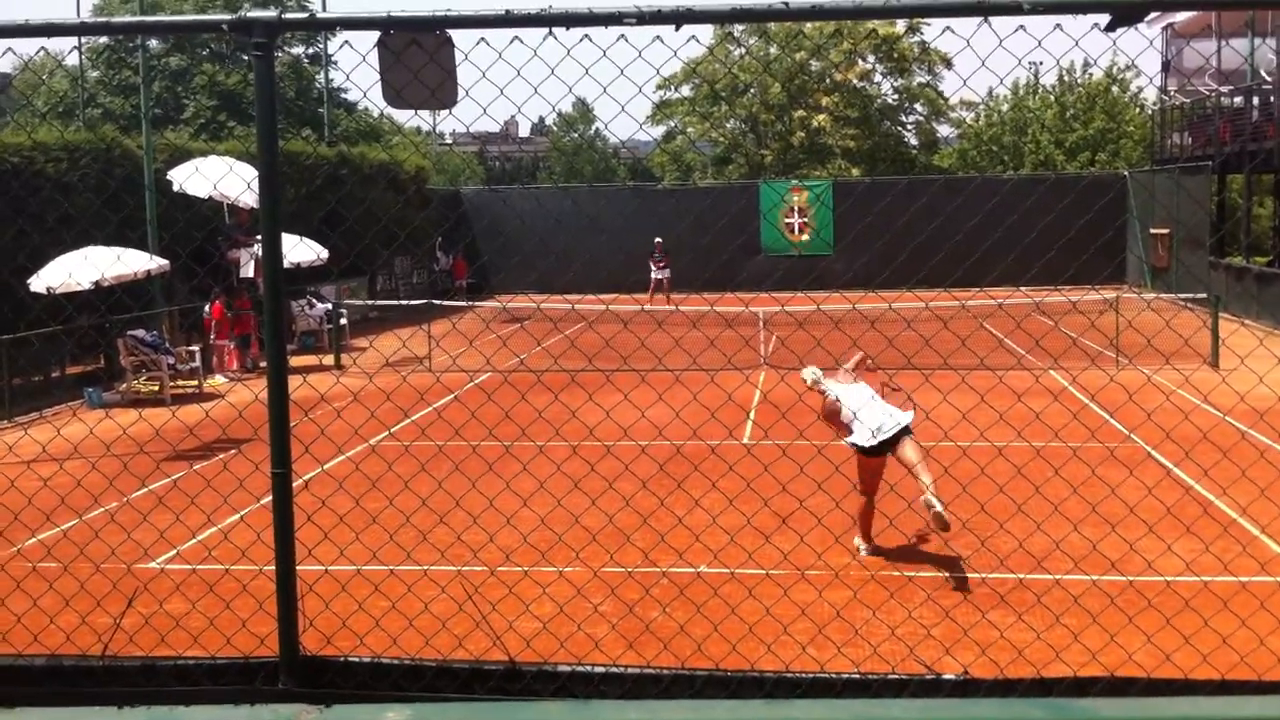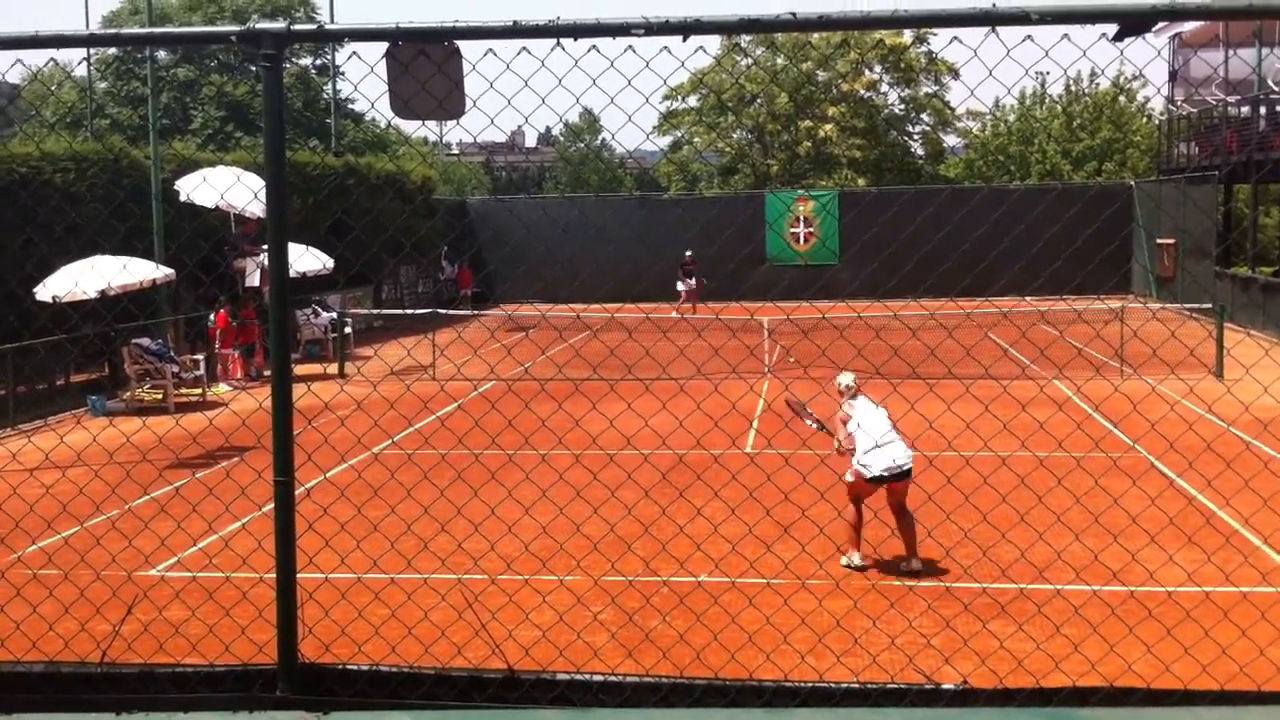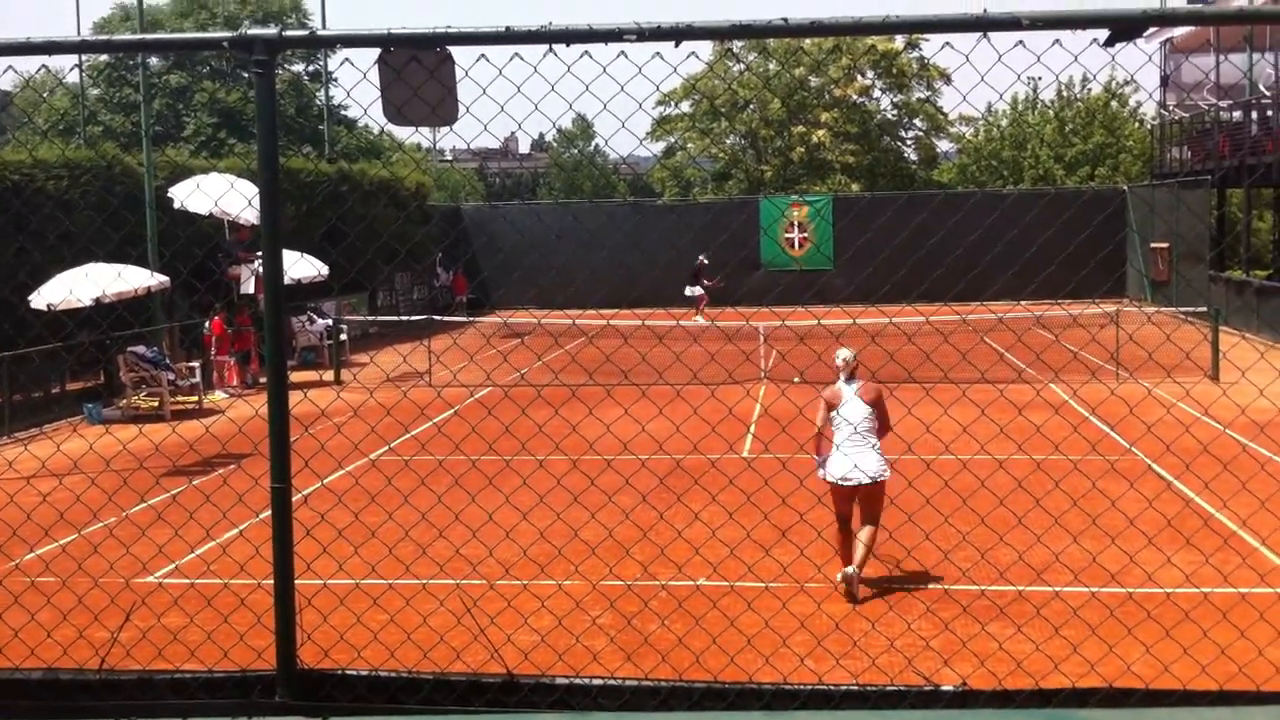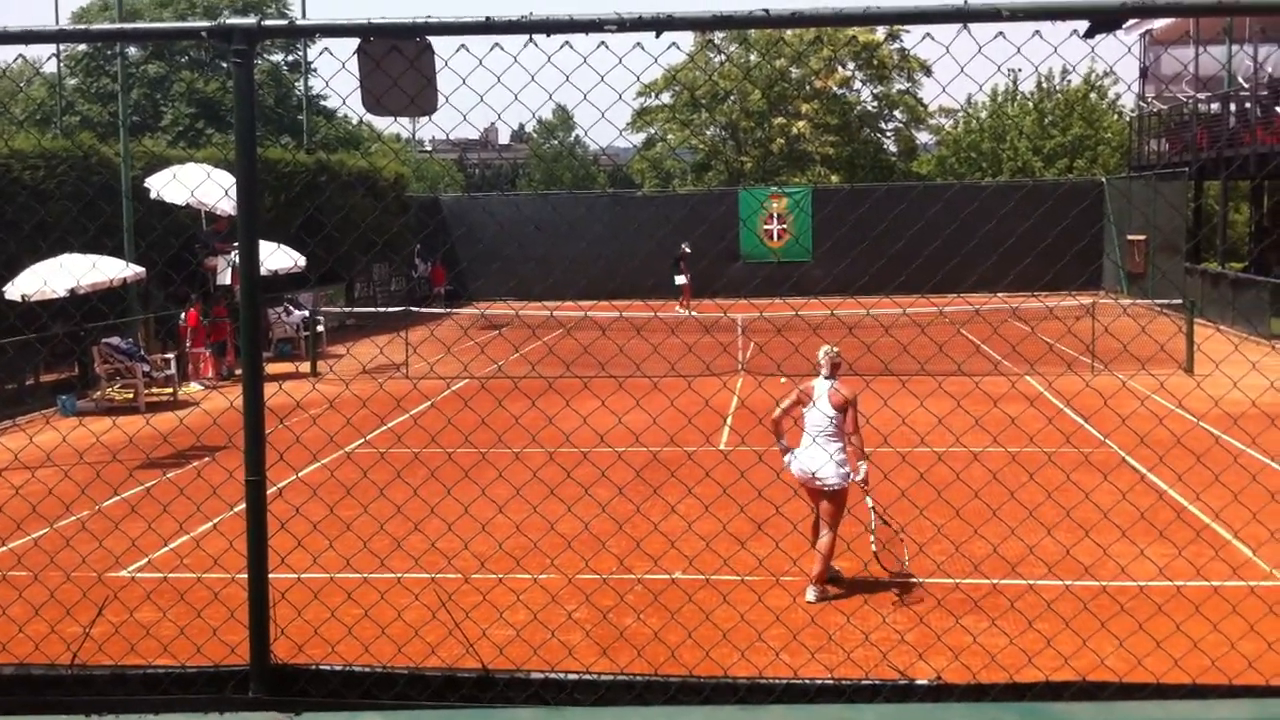
dt=0.4s
person 1, frame 1
left shoulder: (826, 408)
right shoulder: (843, 377)
left elbow: (847, 432)
right elbow: (861, 357)
right wrist: (865, 366)
left hip: (869, 438)
right hip: (894, 423)
left knee: (867, 491)
right knee: (920, 469)
left ankle: (865, 542)
right ankle: (932, 500)
person 1, frame 2
left shoulder: (842, 412)
right shoulder: (874, 402)
left elbow: (844, 446)
left wrist: (839, 448)
left hip: (870, 463)
right hip: (899, 458)
left knee: (855, 500)
right knee: (899, 509)
left ankle: (854, 554)
right ankle: (913, 559)
person 1, frame 3
left shoulder: (829, 394)
right shoulder: (874, 391)
left elbow: (819, 430)
right elbow: (885, 428)
left wrist: (820, 458)
left hip: (839, 465)
right hip: (870, 464)
left knee: (843, 522)
right knee: (869, 523)
left ankle: (848, 570)
right ankle: (853, 570)
person 1, frame 4
left shoulder: (805, 389)
right shoulder: (846, 393)
left elbow: (776, 416)
right elbow: (853, 432)
left wrist: (782, 445)
right wrist: (861, 466)
left hip: (805, 462)
right hip: (832, 466)
left knee: (821, 518)
right knee: (829, 528)
left ankle: (821, 569)
right ankle: (815, 587)
